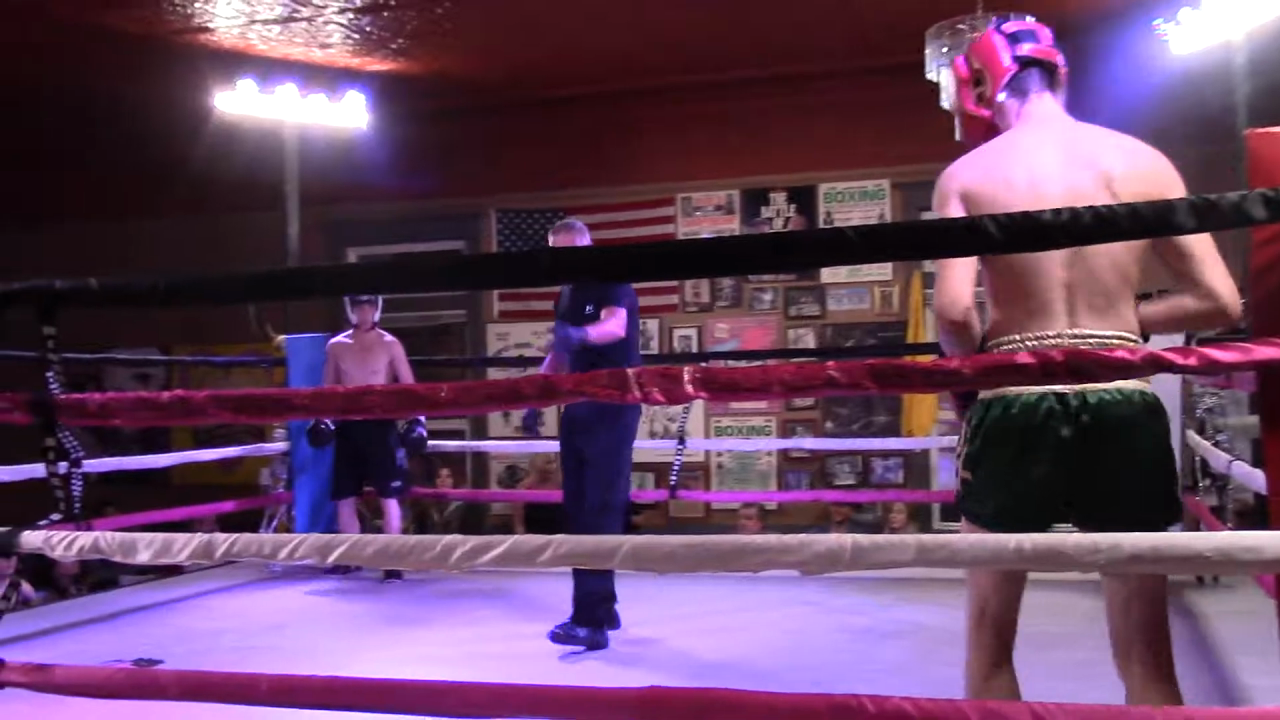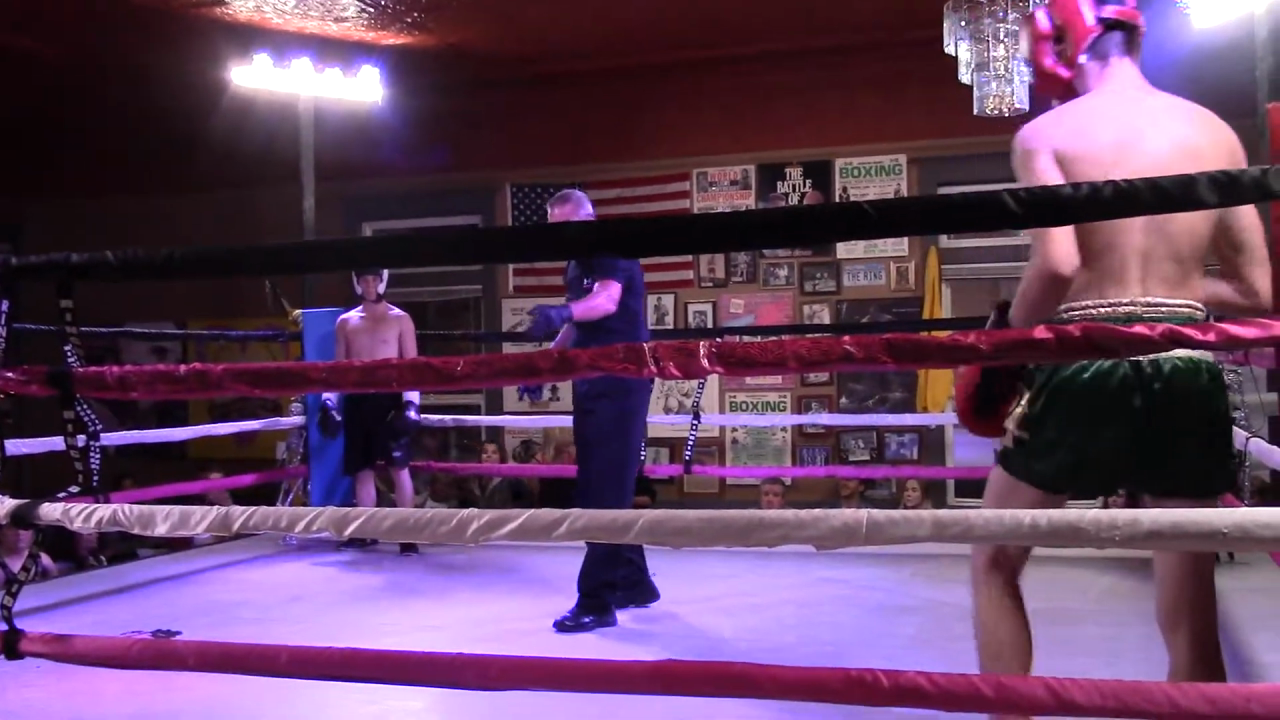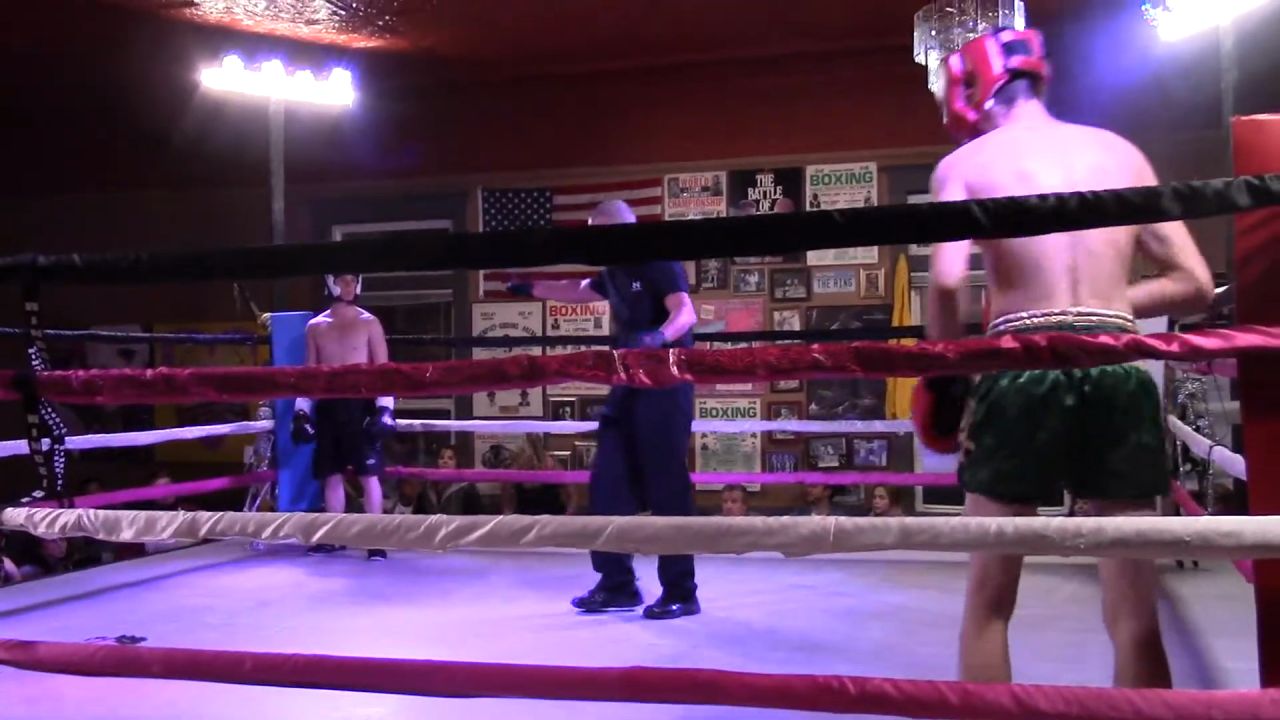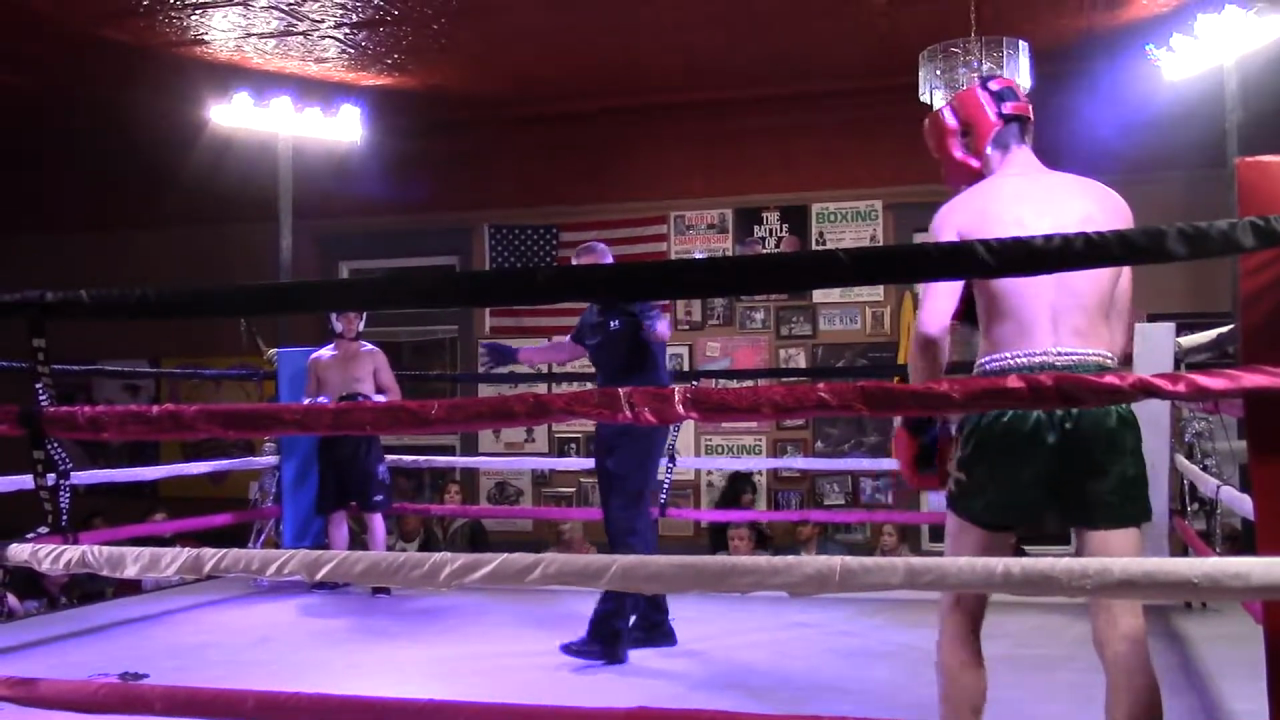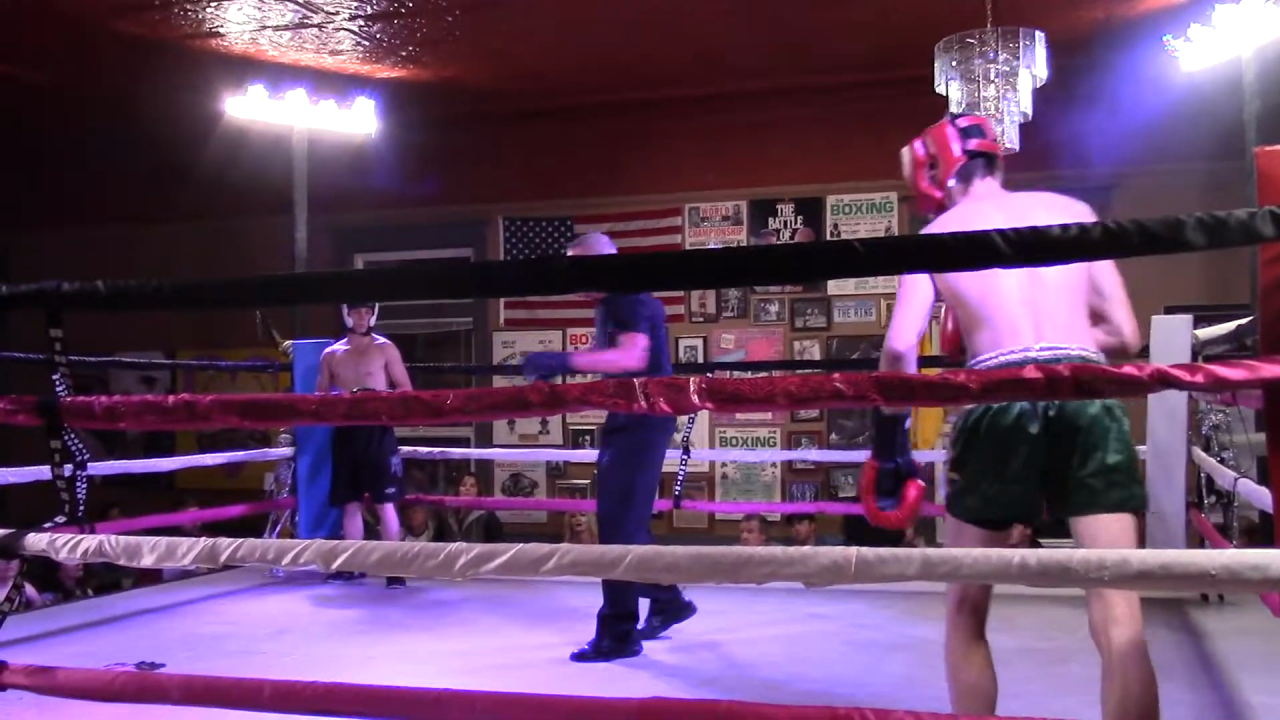
dt=1s
person 1, frame 1
left shoulder: (967, 173)
right shoulder: (1145, 164)
left elbow: (953, 311)
right elbow: (1220, 301)
left wrist: (971, 365)
left hip: (1017, 408)
right hip: (1122, 404)
left knee: (989, 636)
right knee: (1145, 652)
person 1, frame 2
left shoulder: (1049, 133)
right shoulder: (1217, 135)
left elbow: (1057, 266)
right elbow: (1255, 293)
left wrist: (1011, 339)
left hip: (1083, 369)
right hip: (1187, 373)
left knee: (992, 563)
right knee: (1189, 617)
person 1, frame 3
left shoulder: (965, 164)
right shoulder: (1122, 155)
left elbow: (948, 280)
right elbow: (1194, 284)
left wrist: (942, 374)
left hip: (1021, 376)
right hip: (1119, 375)
left knee: (988, 604)
right knee: (1134, 614)
person 1, frame 4
left shoulder: (960, 212)
right shoulder: (1108, 203)
left elbow: (931, 328)
right elbow: (1115, 344)
left wrist: (921, 413)
left hip: (1008, 411)
right hip: (1100, 409)
left knee: (961, 614)
right knee: (1124, 634)
person 1, frame 5
left shoulder: (935, 237)
right shoulder: (1073, 212)
left elbow: (899, 346)
right elbow: (1123, 335)
left wrist: (890, 439)
left hip: (999, 408)
right hip: (1087, 401)
left knee: (966, 612)
right knee: (1120, 624)
person 2, frame 1
left shoulder: (612, 286)
right shoulder: (564, 298)
left elbow: (616, 326)
left wrist: (580, 333)
right wrist: (536, 401)
left hip: (614, 409)
right hip: (577, 411)
left knee: (602, 506)
right knee: (577, 508)
left ankle: (592, 619)
right ankle: (594, 612)
person 2, frame 2
left shoulder: (615, 258)
right shoulder: (574, 266)
left elbow: (606, 301)
left wrist: (562, 311)
left hip: (621, 384)
right hip: (591, 384)
left knee: (608, 490)
right knee: (596, 487)
left ankle: (597, 602)
right ankle: (634, 582)
person 2, frame 3
left shoulder: (660, 264)
right shoulder: (614, 273)
left elbow: (685, 313)
right elbow: (578, 292)
left wrist: (657, 338)
right wrist: (530, 288)
left hip: (664, 388)
right hip: (627, 388)
left knee: (667, 488)
right knee: (608, 482)
left ankle: (681, 592)
right ankle: (617, 582)
person 2, frame 4
left shoulder: (636, 303)
right shoulder: (591, 317)
left elbow: (662, 329)
right elbow: (563, 350)
left wrist: (653, 323)
right wrist: (513, 354)
left hip: (643, 425)
right hip: (609, 426)
left knee: (627, 523)
right knee: (629, 524)
left ankle: (608, 635)
right ankle: (653, 622)
person 2, frame 5
left shoulder: (633, 301)
right shoulder: (608, 305)
left elbow: (631, 359)
left wrist: (564, 360)
right wrist: (563, 366)
left hip: (645, 420)
right hip: (624, 418)
left knee: (619, 522)
right knee: (624, 519)
left ankle: (618, 632)
right ankle: (668, 601)
person 3, frame 1
left shoulder: (390, 345)
right shoulder: (336, 346)
left elbow: (409, 386)
right elbow: (329, 386)
left wrist: (417, 419)
right wrist: (320, 417)
left hip: (380, 426)
right hip: (348, 427)
left knee: (388, 496)
right knee: (344, 498)
person 3, frame 2
left shoulder: (400, 319)
right shoulder: (345, 322)
right elbow: (339, 366)
left wrist: (410, 403)
right wrist: (329, 400)
left hip: (389, 399)
right hip: (357, 401)
left knee: (399, 467)
right knee: (362, 470)
person 3, frame 3
left shoulder: (369, 323)
right shoulder: (315, 326)
left elbow: (383, 368)
left wrist: (385, 408)
right wrist: (302, 410)
left hip: (360, 404)
right hip: (328, 406)
left knee: (369, 474)
right knee: (331, 475)
person 3, frame 4
left shoulder: (373, 355)
right shoulder: (318, 360)
left elbow: (395, 396)
right elbow: (307, 398)
left wrist: (370, 401)
right wrist: (314, 405)
left hip: (363, 439)
right hip: (331, 440)
left knee: (373, 510)
right knee: (335, 511)
person 3, frame 5
left shoulder: (385, 349)
right shoulder: (330, 355)
left elbow: (406, 390)
right elbow: (319, 393)
left wrist: (378, 396)
left hip: (377, 432)
right hip: (345, 433)
left knee: (385, 503)
right knee: (350, 503)
